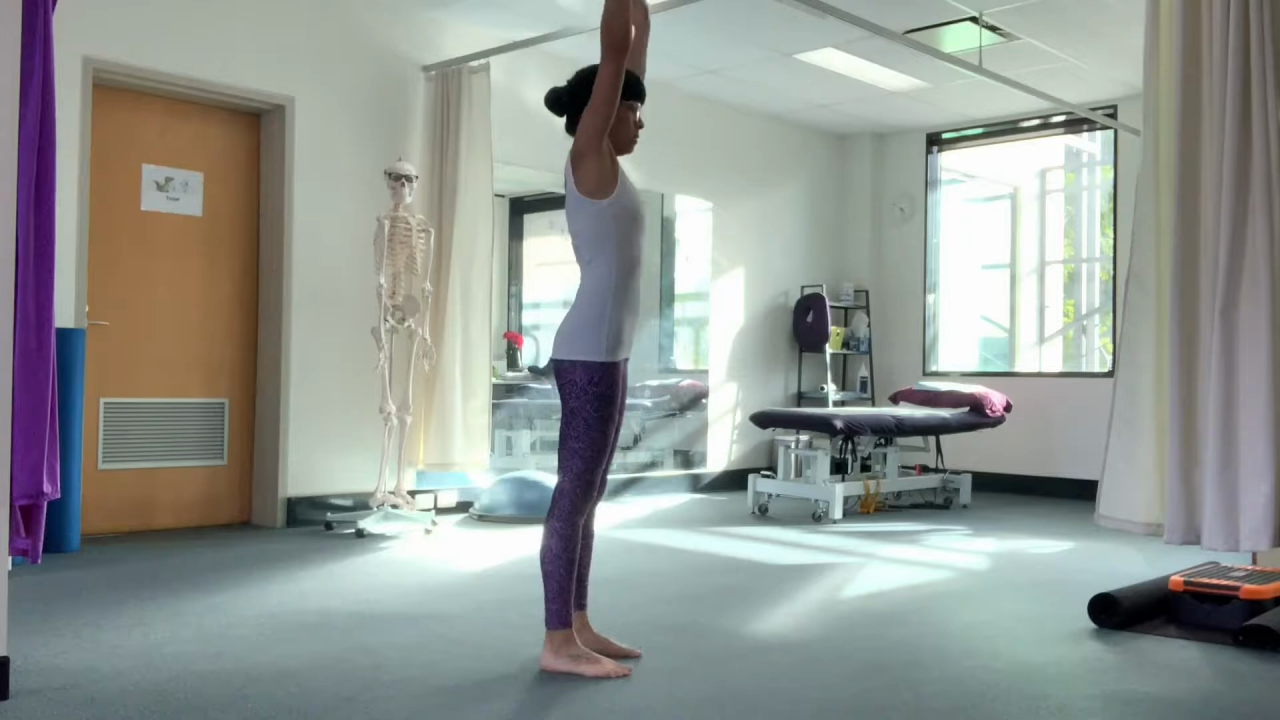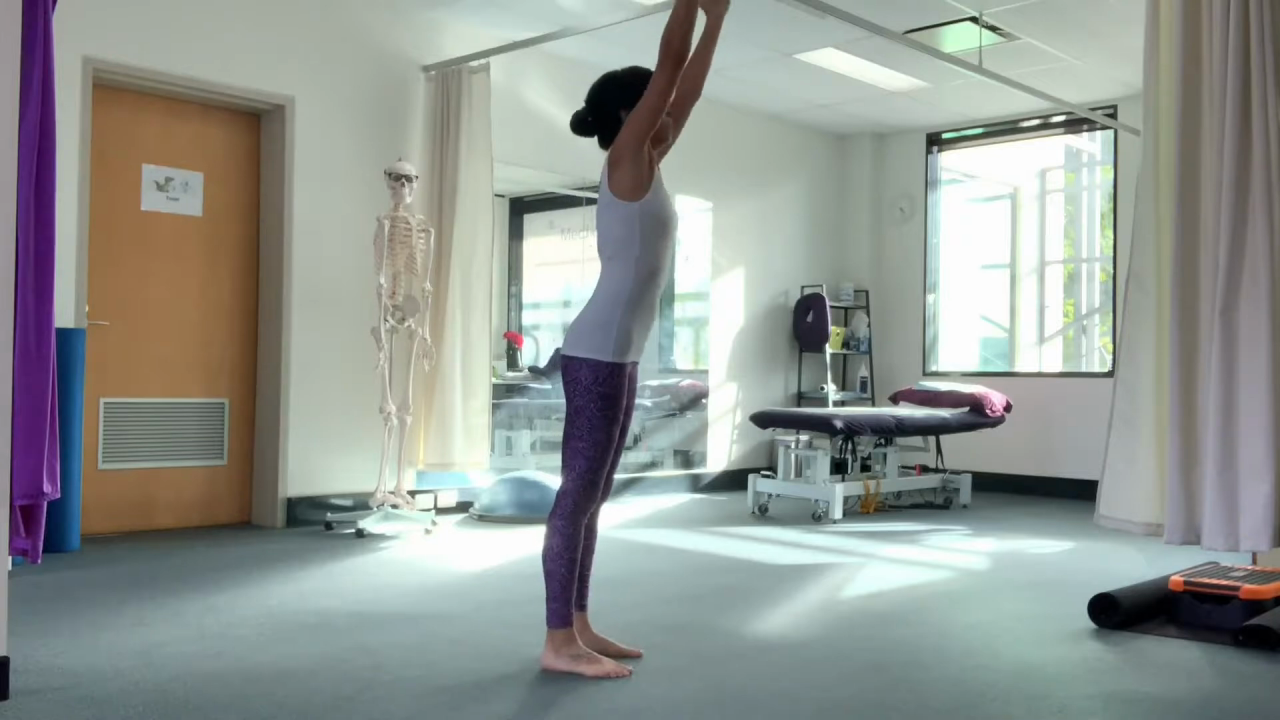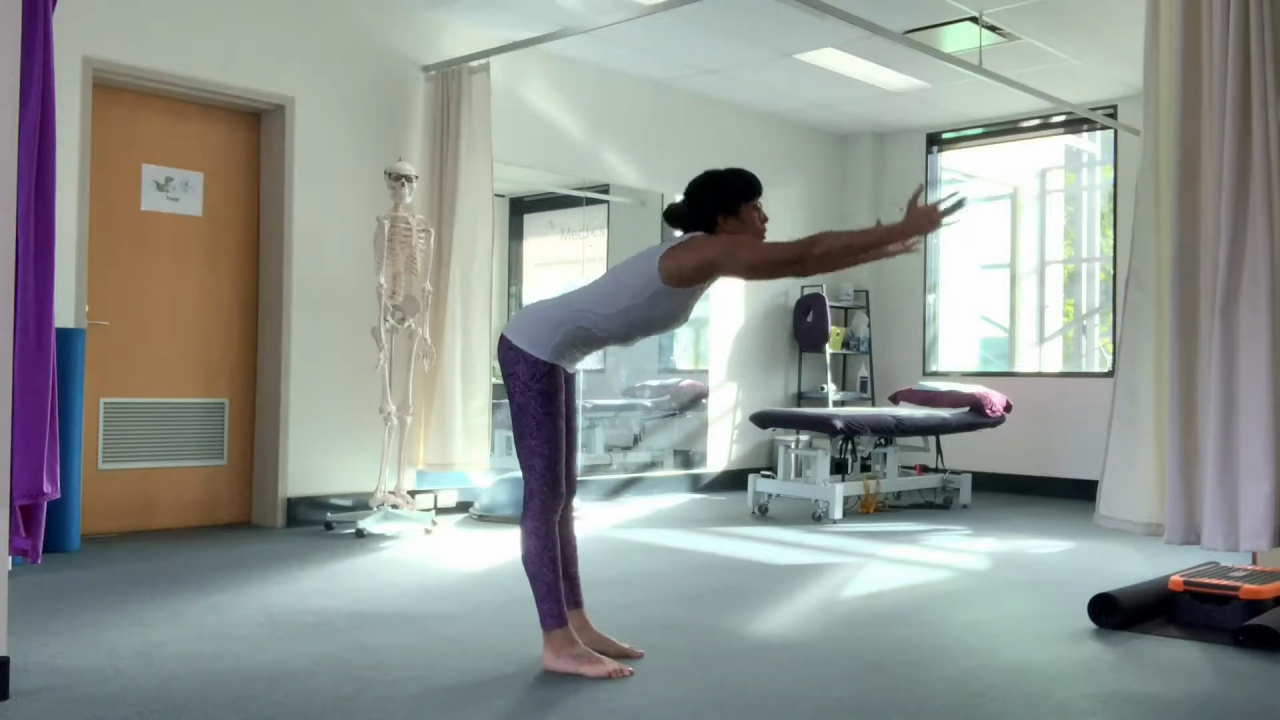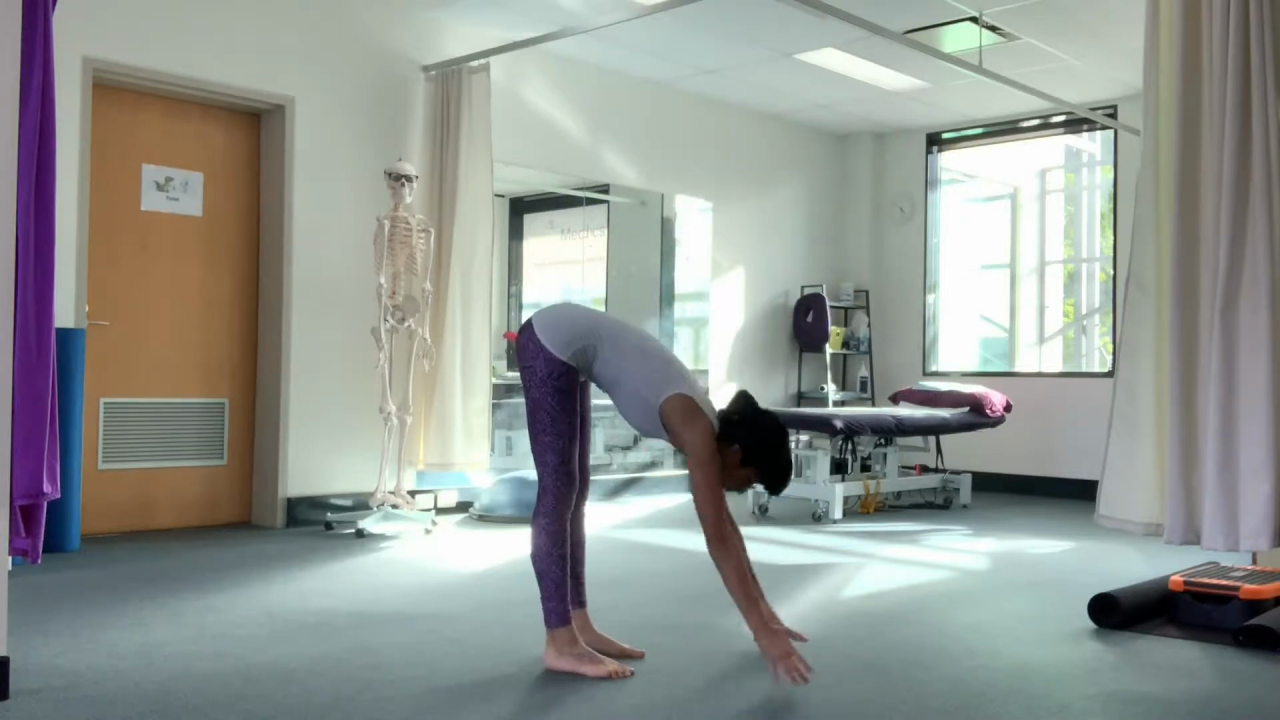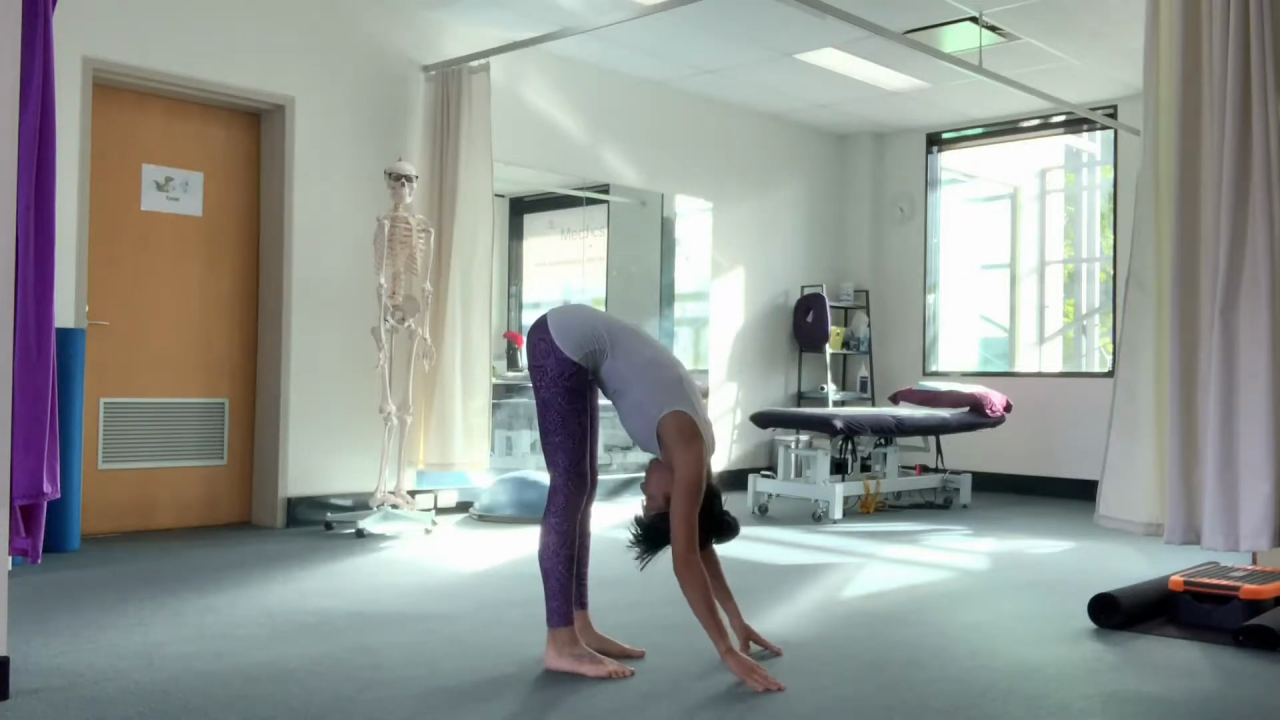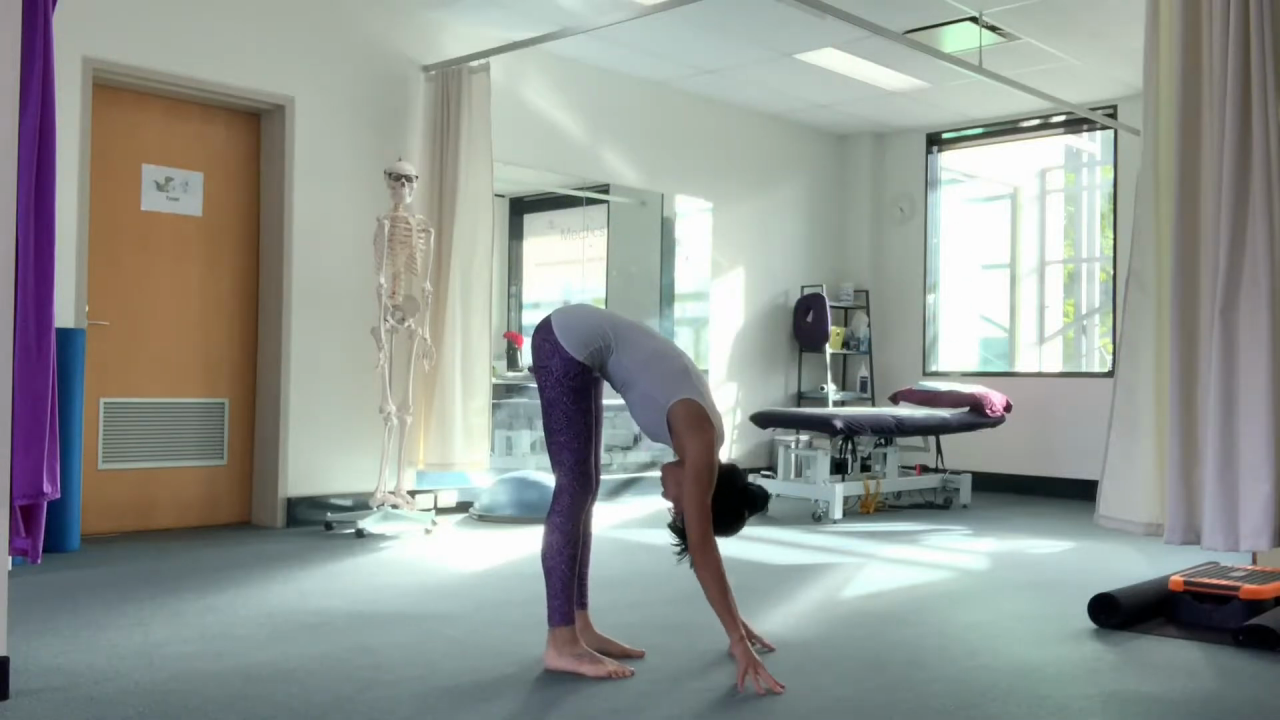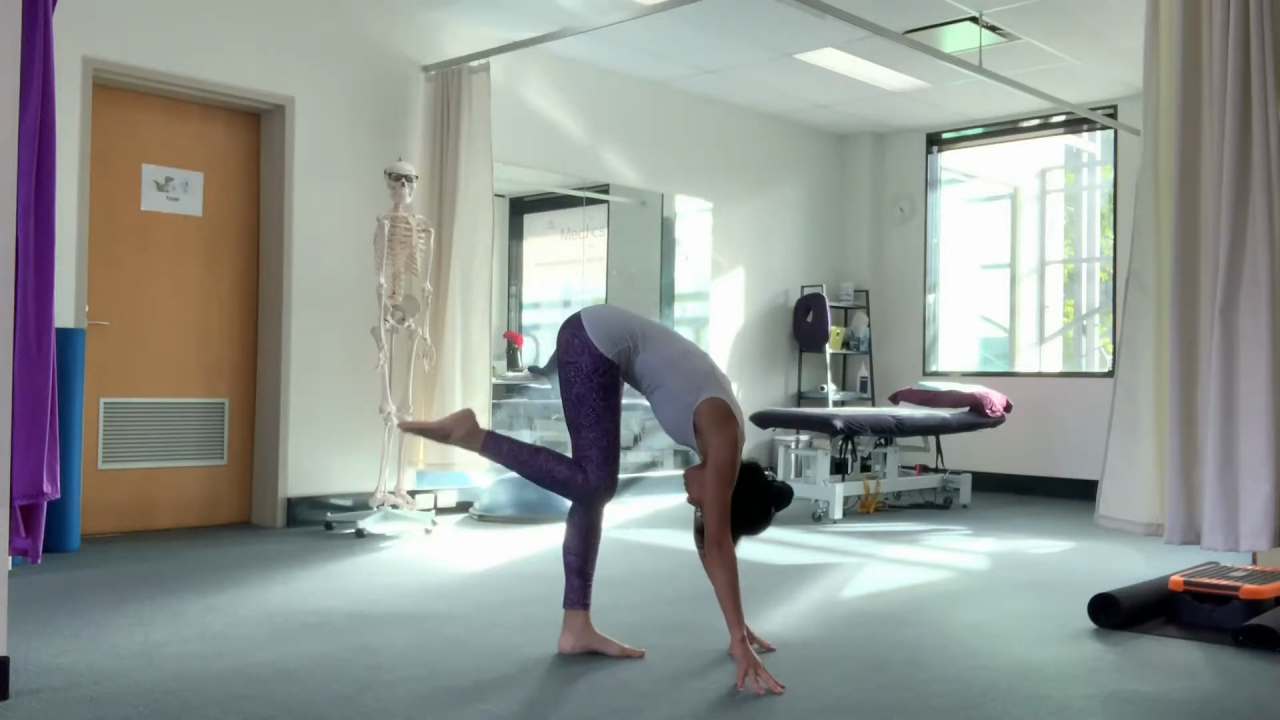
dt=0.5s
person 1, frame 1
left shoulder: (601, 164)
right shoulder: (587, 156)
left elbow: (629, 66)
right elbow: (613, 56)
left hip: (602, 352)
right hip: (590, 353)
left knee: (586, 497)
right knee: (574, 497)
left ankle: (577, 628)
right ankle: (558, 644)
person 1, frame 2
left shoulder: (643, 165)
right shoulder: (626, 159)
left elbow: (686, 89)
right elbow: (668, 65)
left hip: (613, 353)
right hip: (599, 352)
left knee: (590, 496)
right knee: (579, 496)
left ankle: (578, 628)
right ankle: (559, 644)
person 1, frame 3
left shoulder: (703, 256)
right shoulder: (703, 252)
left elbow: (799, 258)
right elbow: (804, 253)
left wrist: (882, 246)
right wrist: (900, 229)
left hip: (550, 352)
right hip: (536, 348)
left knee: (558, 496)
right knee: (545, 495)
left ankle: (575, 626)
right ankle: (558, 645)
person 1, frame 4
left shoulder: (701, 425)
right shoulder: (699, 434)
left elbow: (723, 526)
right elbow: (719, 540)
left wrist: (761, 608)
right wrist: (763, 633)
left hip: (563, 346)
right hip: (555, 344)
left knee: (573, 492)
right knee: (561, 492)
left ankle: (579, 628)
right ankle: (560, 645)
person 1, frame 5
left shoulder: (690, 445)
right shoulder: (688, 450)
left elbow: (699, 549)
right elbow: (686, 560)
left wrist: (737, 622)
right wrist: (729, 652)
left hip: (577, 343)
right hip: (566, 342)
left knee: (581, 491)
right knee: (570, 493)
left ankle: (579, 627)
right ankle: (561, 645)
person 1, frame 6
left shoulder: (701, 435)
right shoulder: (699, 438)
left elbow: (703, 540)
right elbow: (701, 547)
left wrist: (736, 623)
right wrist: (738, 640)
left hip: (581, 345)
right hip: (571, 340)
left knee: (583, 491)
right knee: (575, 492)
left ankle: (578, 627)
right ankle: (561, 643)
person 1, frame 7
left shoulder: (718, 435)
right shoulder: (724, 437)
left elbow: (715, 540)
right elbow: (715, 542)
left wrist: (736, 626)
right wrist: (738, 639)
left hip: (599, 341)
right hip: (596, 338)
left knee: (591, 490)
right knee: (594, 483)
left ankle: (576, 628)
right ankle: (473, 434)
